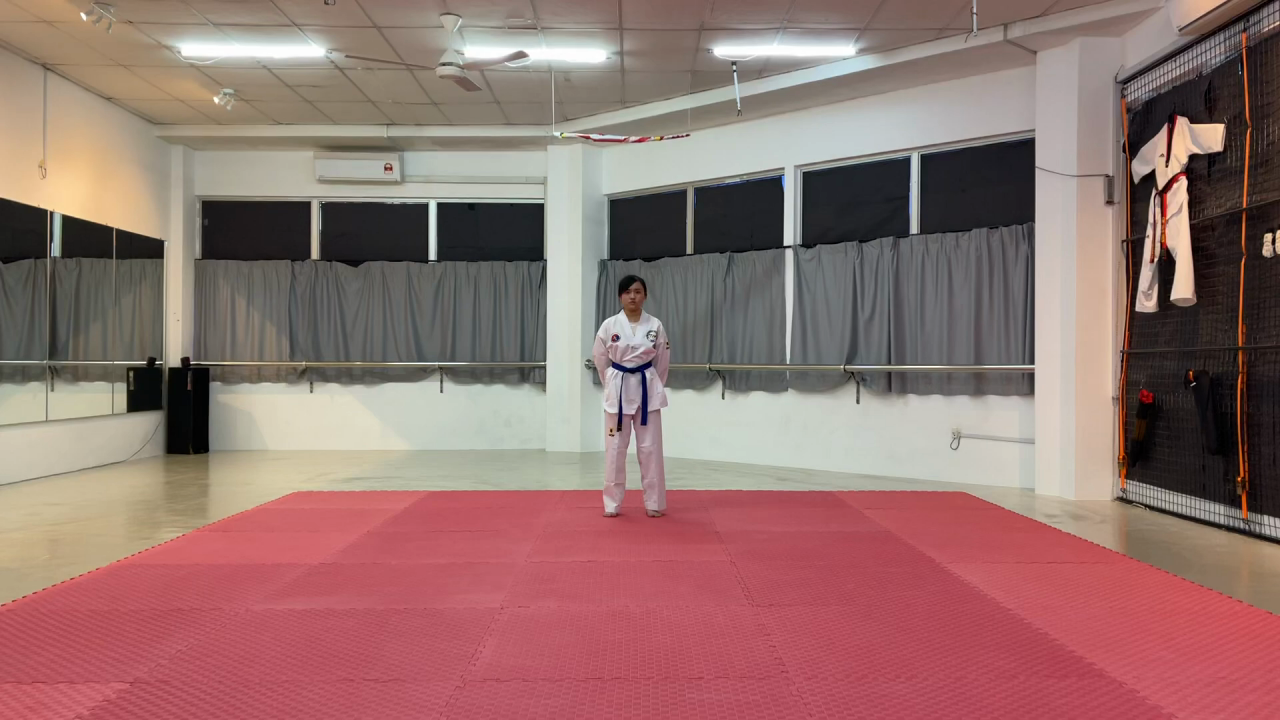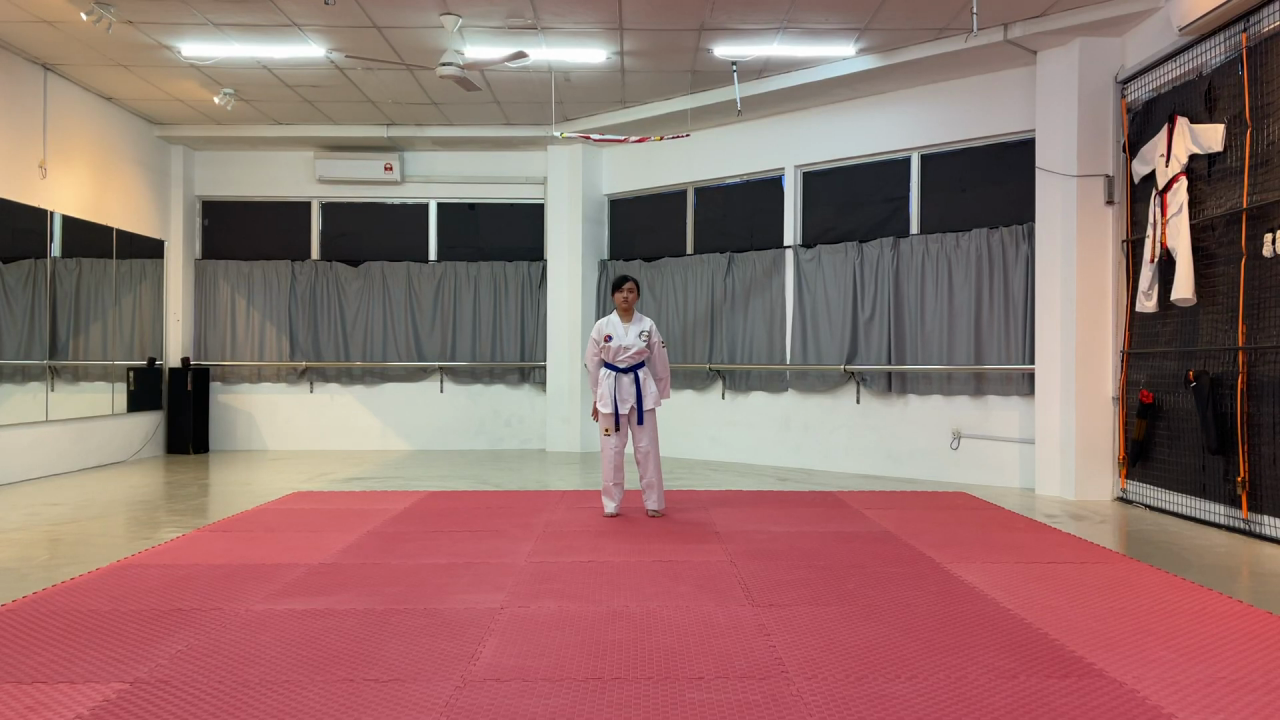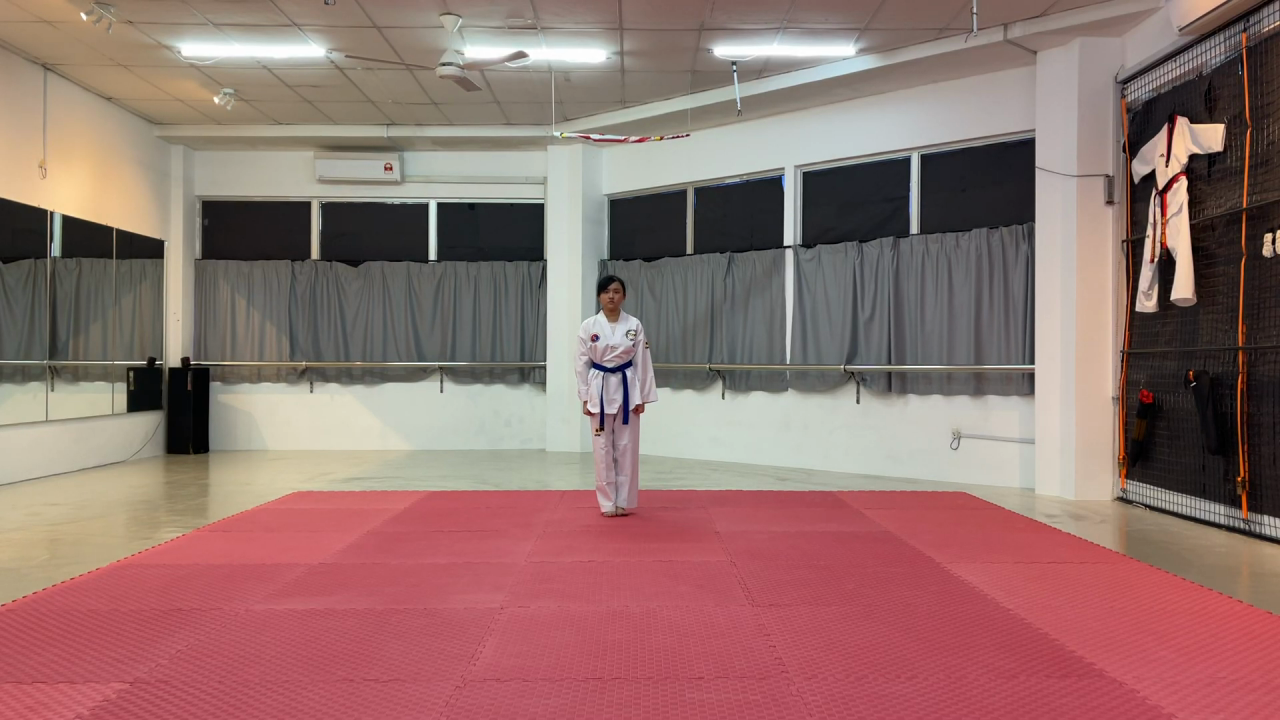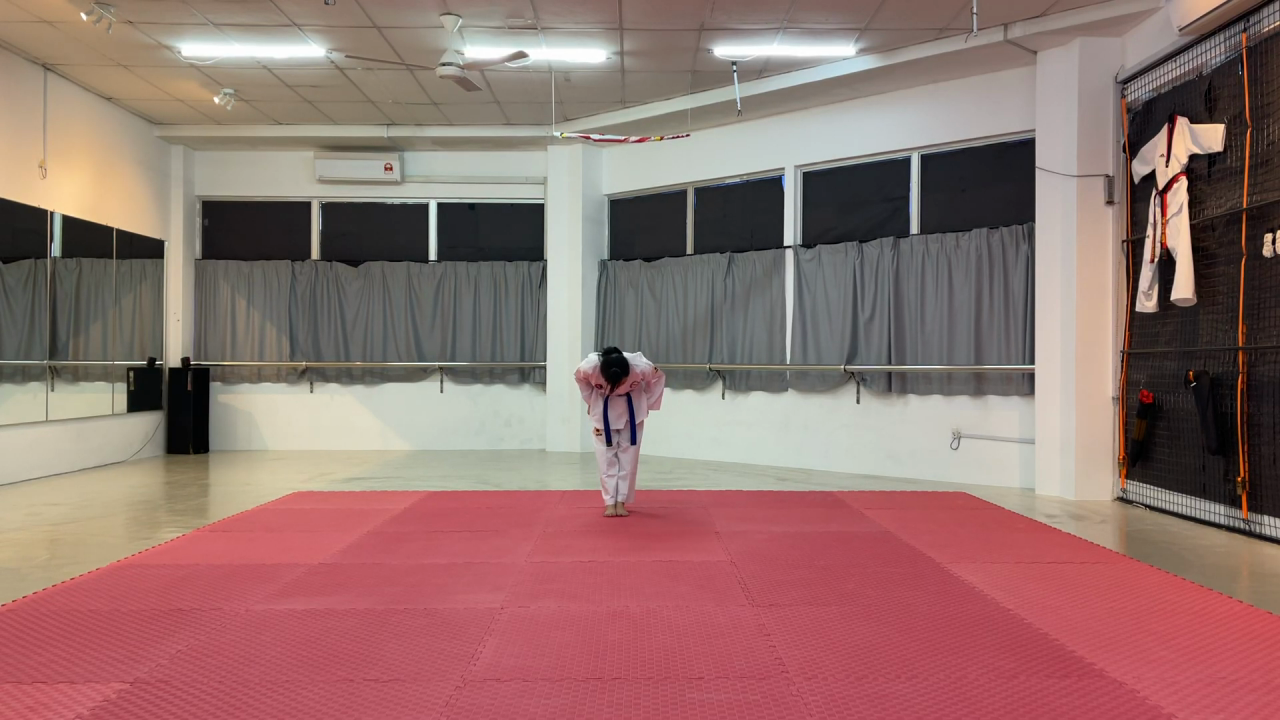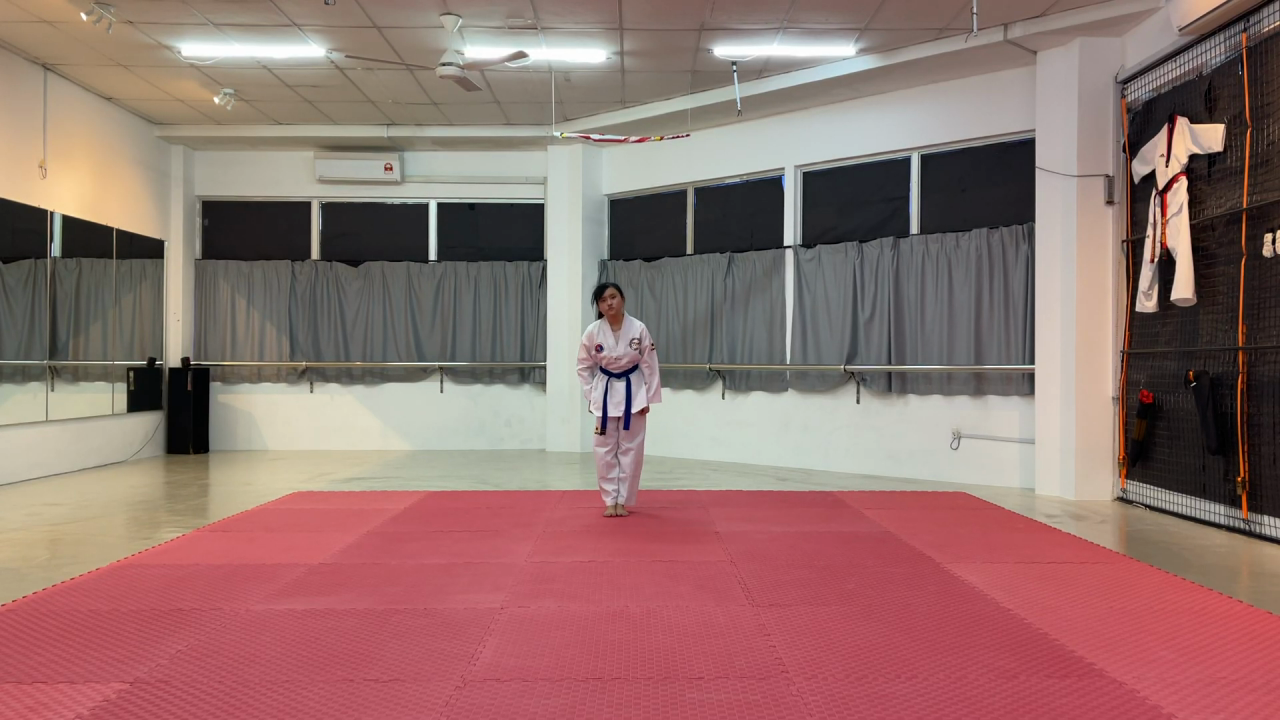
dt=1s
person 1, frame 1
left shoulder: (655, 326)
right shoulder: (609, 325)
left elbow: (662, 362)
right elbow: (600, 360)
left wrist: (649, 385)
right wrist: (615, 385)
left hip: (647, 389)
right hip: (618, 389)
left knee: (650, 447)
right knee: (616, 447)
left ankle: (654, 503)
right ankle: (612, 503)
person 1, frame 2
left shoulder: (647, 325)
right shoulder: (602, 326)
left elbow: (660, 363)
right elbow: (593, 363)
left wrist: (658, 394)
right wrist: (596, 398)
left hip: (640, 389)
right hip: (611, 390)
left knee: (647, 447)
right knee: (612, 448)
left ankle: (654, 503)
right ankle: (611, 503)
person 1, frame 3
left shoulder: (634, 325)
right shoulder: (589, 326)
left elbow: (642, 363)
right elbow: (582, 363)
left wrist: (642, 397)
right wrist: (585, 398)
left hip: (627, 389)
right hip: (600, 389)
left knee: (626, 447)
right knee: (603, 447)
left ankle: (624, 502)
right ankle: (608, 502)
person 1, frame 4
left shoulder: (641, 367)
right shoulder: (589, 367)
left elbow: (658, 378)
right elbow: (580, 378)
left wrist: (646, 404)
right wrist: (592, 402)
left hip: (631, 405)
right hip: (603, 405)
left knee: (628, 449)
right knee: (606, 450)
left ankle: (621, 501)
right ankle: (610, 501)
person 1, frame 5
left shoulder: (638, 328)
right shoulder: (592, 332)
left elbow: (650, 365)
right elbow: (584, 367)
left wrist: (648, 399)
right wrist: (592, 398)
left hip: (633, 394)
right hip: (605, 394)
left knee: (631, 449)
right knee: (605, 449)
left ankle: (622, 501)
right ankle: (610, 500)
